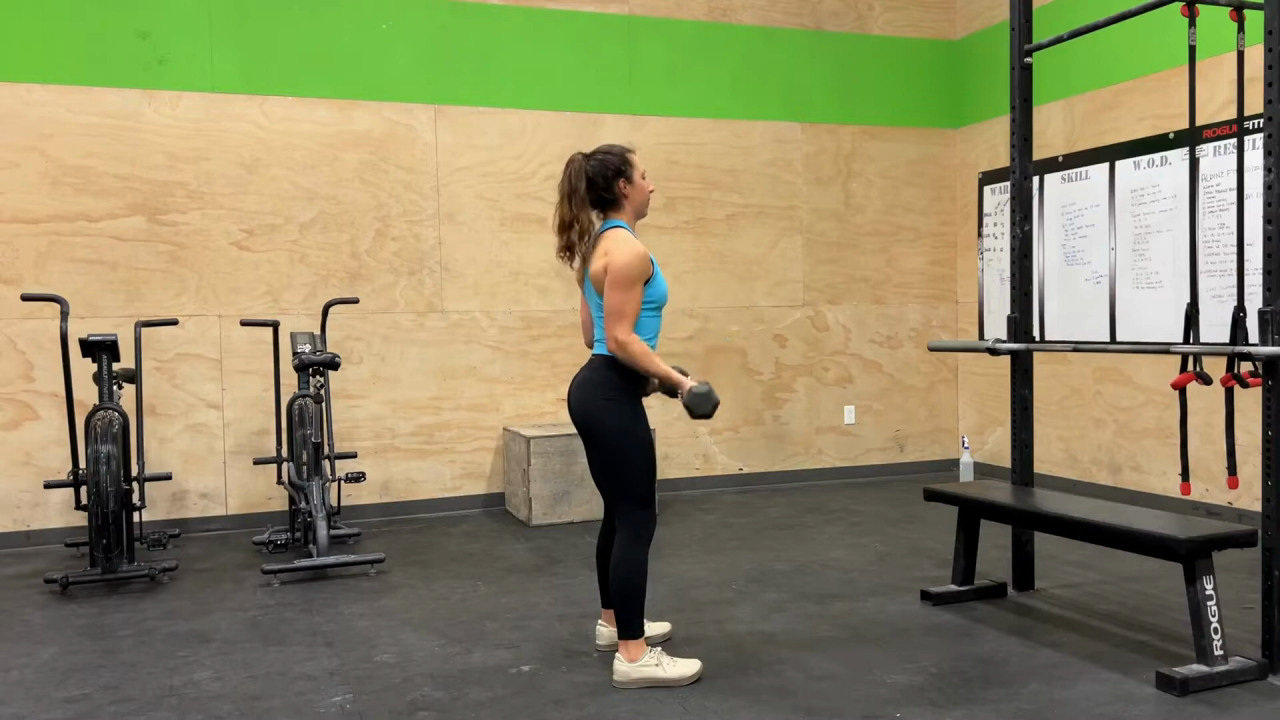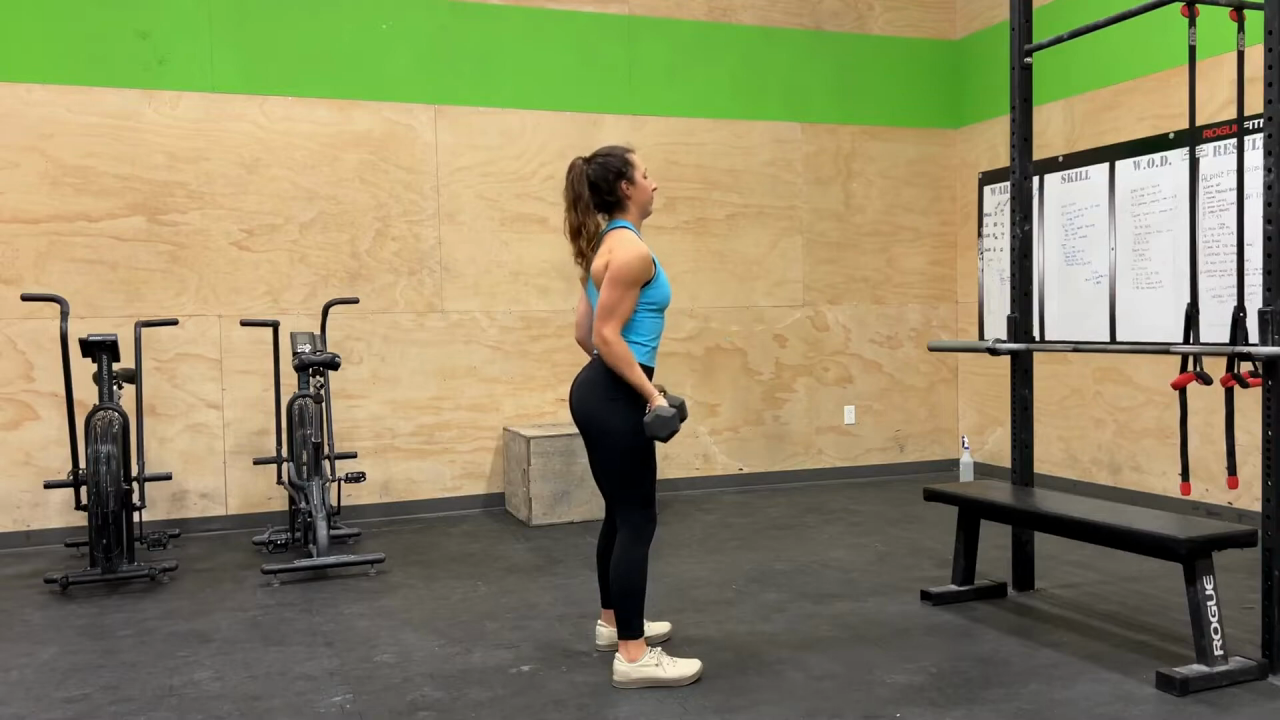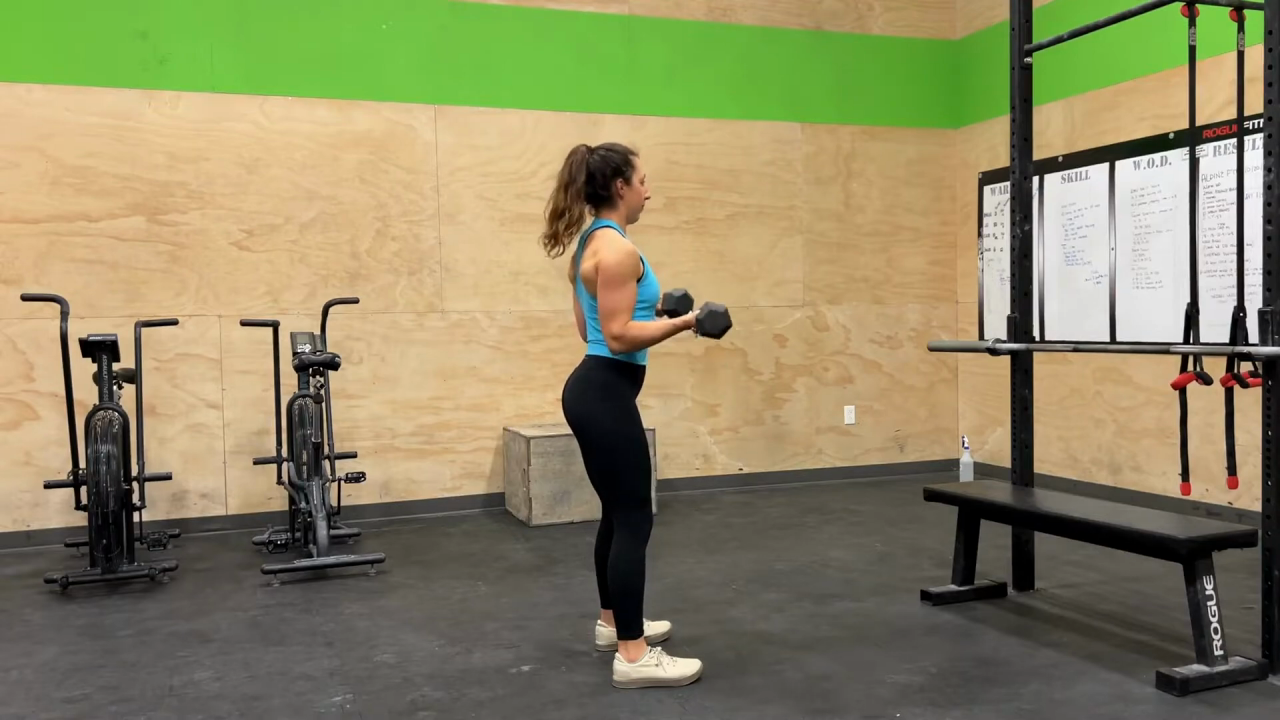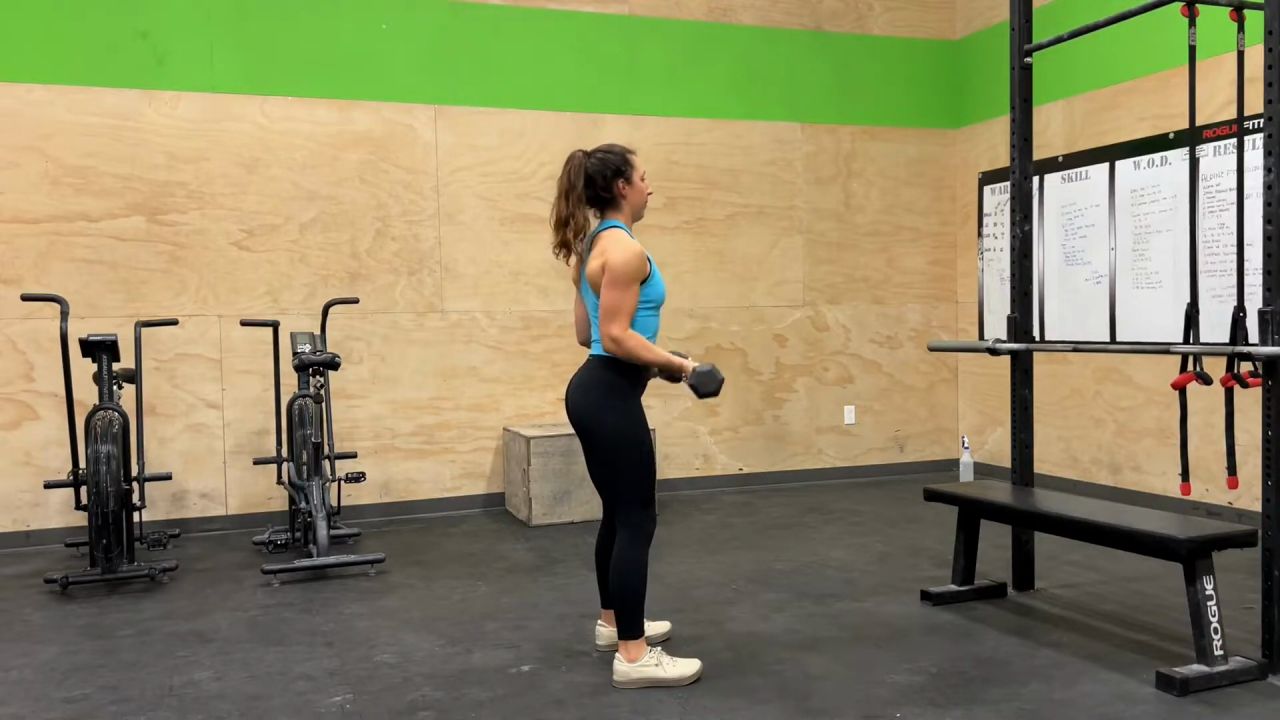
dt=0.4s
person 1, frame 1
left shoulder: (600, 245)
right shoulder: (628, 249)
right elbow: (621, 338)
left wrist: (656, 371)
right wrist: (676, 379)
left hip: (594, 389)
right hip: (612, 397)
left knee: (618, 514)
right knee: (636, 521)
left ankle: (613, 622)
right ankle: (633, 656)
person 1, frame 2
left shoulder: (606, 245)
right shoulder: (630, 250)
right elbow: (607, 337)
right wrist: (650, 392)
left hip: (597, 391)
right hip: (612, 399)
left knee: (621, 514)
right knee: (637, 521)
left ankle: (613, 622)
right ankle: (633, 656)
person 1, frame 3
left shoulder: (591, 244)
right shoulder: (616, 248)
right elbow: (619, 336)
left wrist: (656, 315)
right wrist: (682, 322)
left hip: (592, 388)
right hip: (607, 394)
left knee: (618, 513)
right knee: (634, 520)
left ankle: (613, 622)
right ankle: (633, 656)
person 1, frame 4
left shoulder: (595, 245)
right shoulder: (623, 248)
right elbow: (616, 337)
left wrist: (653, 357)
right wrist: (678, 364)
left hip: (592, 389)
right hip: (610, 397)
left knee: (618, 514)
right knee: (636, 521)
left ankle: (613, 622)
right ankle: (633, 656)
